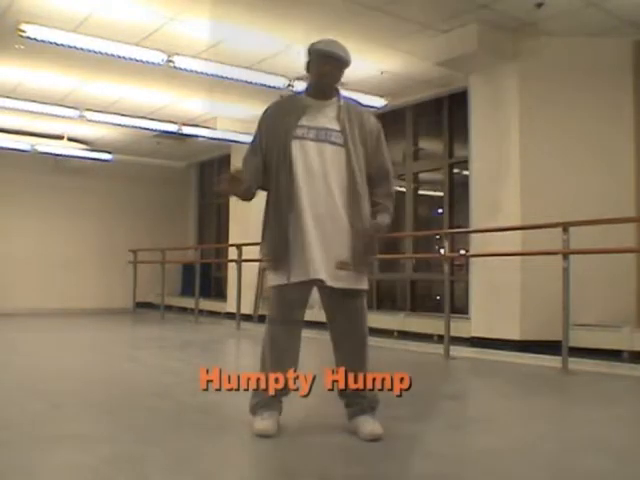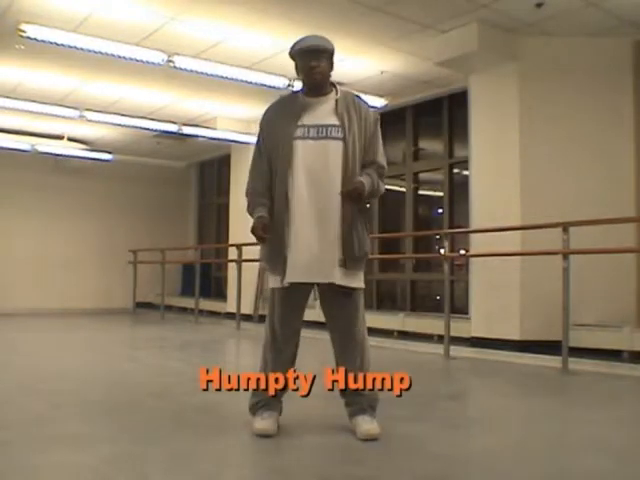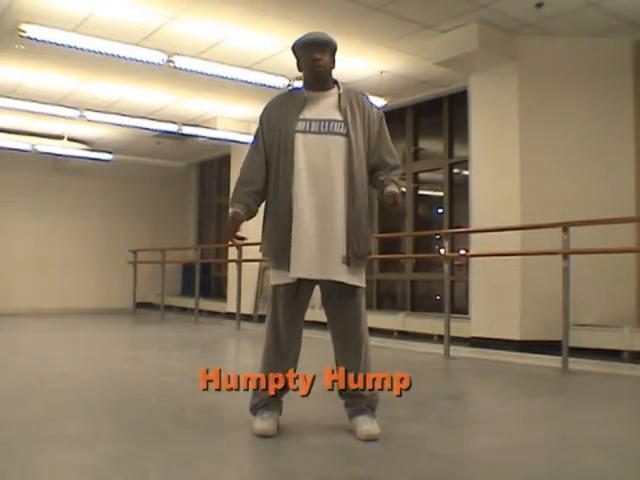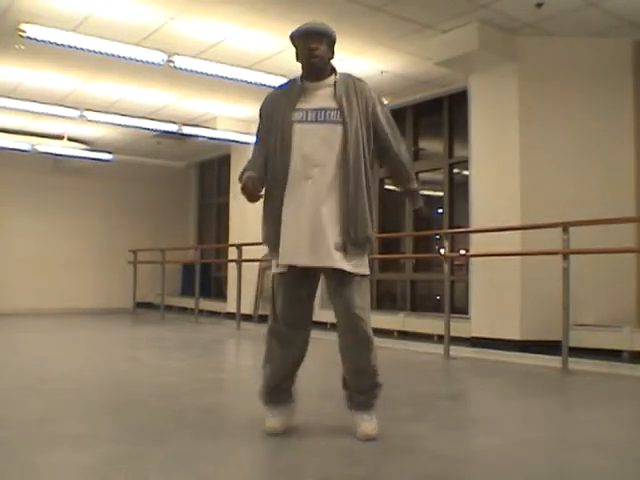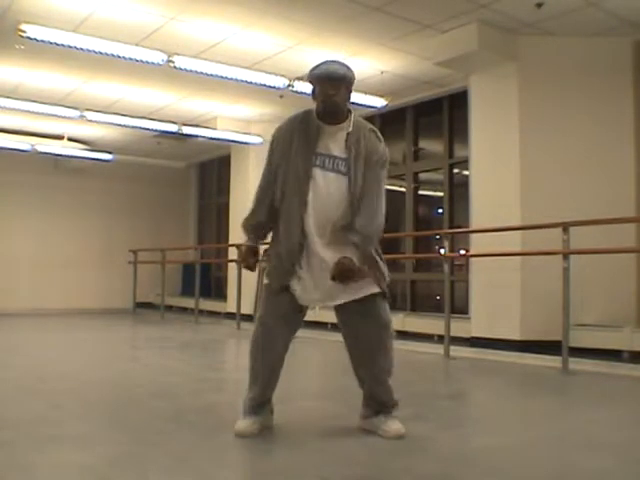
dt=0.7s
person 1, frame 1
left shoulder: (363, 121)
right shoulder: (278, 114)
left elbow: (380, 178)
right elbow: (258, 166)
left wrist: (381, 218)
right wrist: (242, 182)
left hip: (343, 243)
right hip: (290, 241)
left knee: (352, 329)
right knee: (282, 327)
left ankle: (360, 407)
right ankle: (267, 403)
person 1, frame 2
left shoulder: (360, 113)
right shoulder: (277, 114)
left elbow: (376, 167)
right elbow: (261, 172)
left wrist: (365, 184)
right wrist: (260, 211)
left hip: (342, 239)
right hip: (288, 239)
left knee: (349, 327)
right knee: (281, 327)
left ankle: (361, 405)
right ankle: (266, 403)
person 1, frame 3
left shoulder: (362, 109)
right shoulder: (277, 110)
left elbow: (384, 163)
right elbow: (257, 167)
left wrist: (389, 188)
right wrist: (239, 207)
left hip: (344, 236)
right hip: (291, 236)
left knee: (350, 324)
right knee: (282, 324)
left ankle: (360, 406)
right ankle: (267, 403)
person 1, frame 4
left shoulder: (360, 95)
right shoulder: (277, 101)
left elbow: (389, 146)
right elbow: (263, 154)
left wrist: (411, 187)
right wrist: (250, 177)
left hip: (342, 226)
right hip: (291, 225)
left knee: (352, 314)
right knee: (287, 317)
left ankle: (362, 401)
right ankle: (278, 400)
person 1, frame 5
left shoulder: (369, 141)
right shoulder: (290, 132)
left elbow: (372, 203)
right elbow: (269, 189)
left wrist: (354, 253)
right wrist: (252, 237)
left hip: (349, 257)
right hip: (293, 256)
left knee: (375, 333)
right knee: (269, 333)
left ankle: (378, 410)
right ankle: (257, 409)
